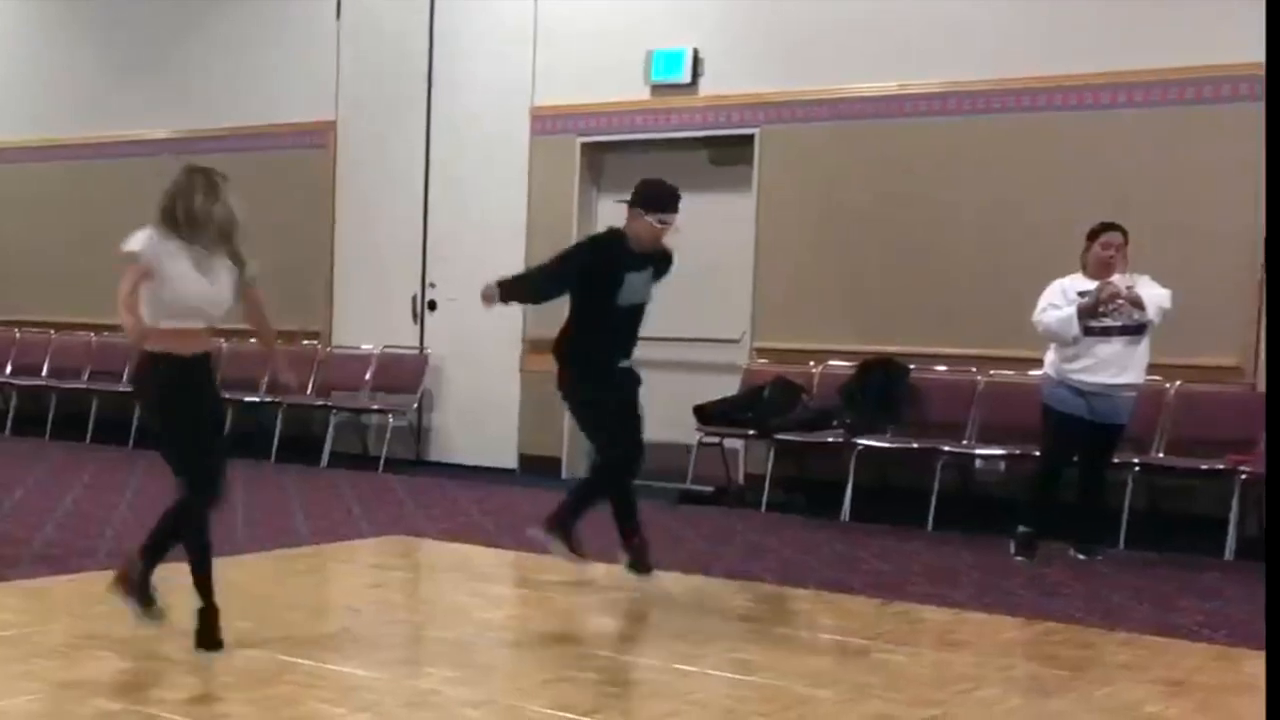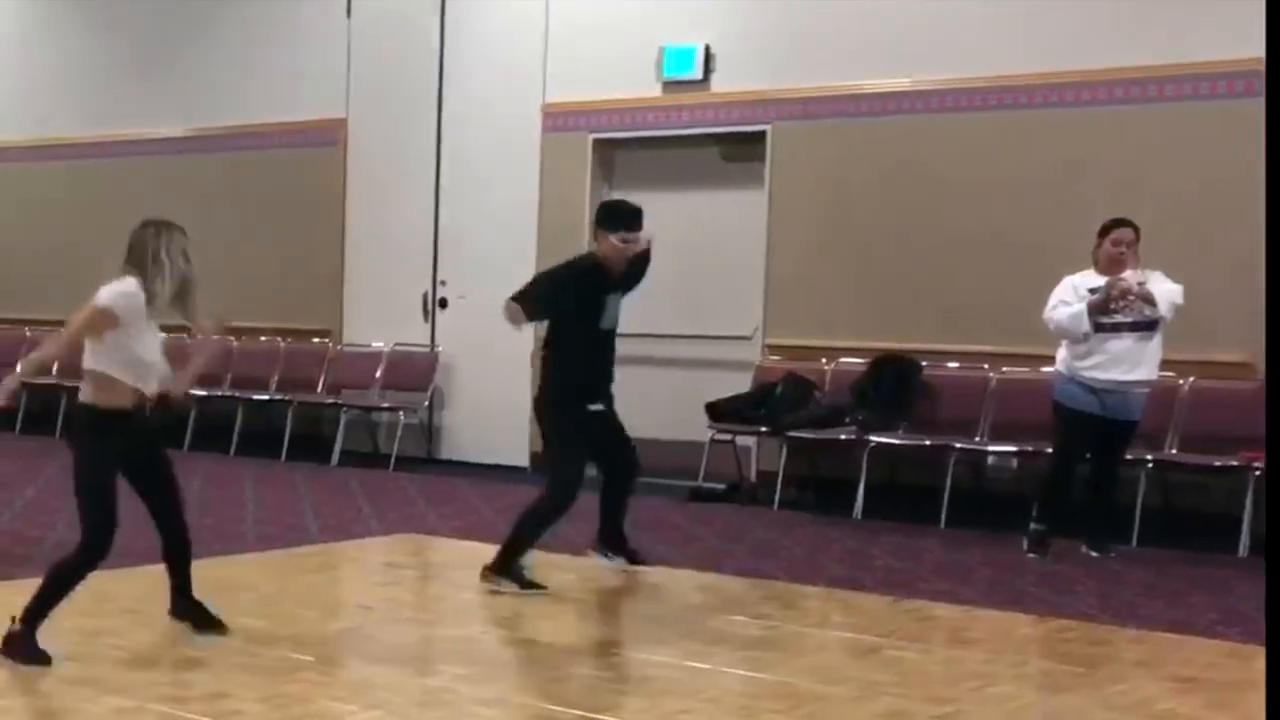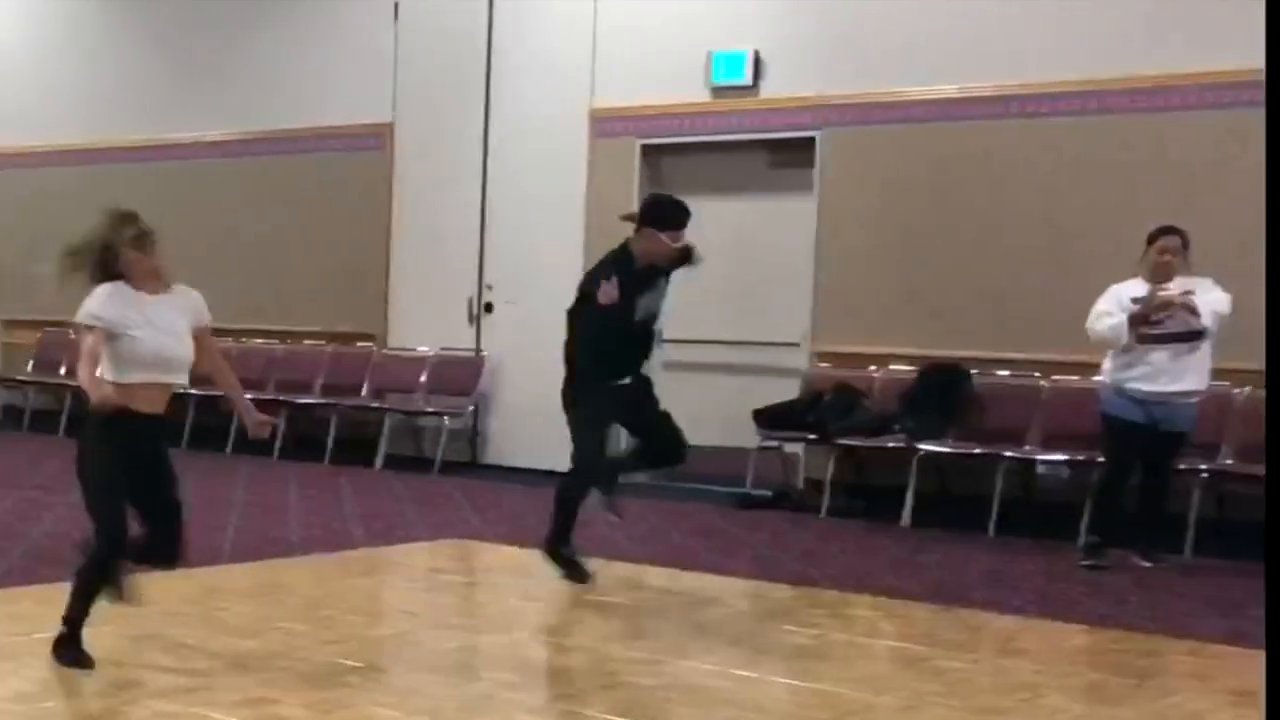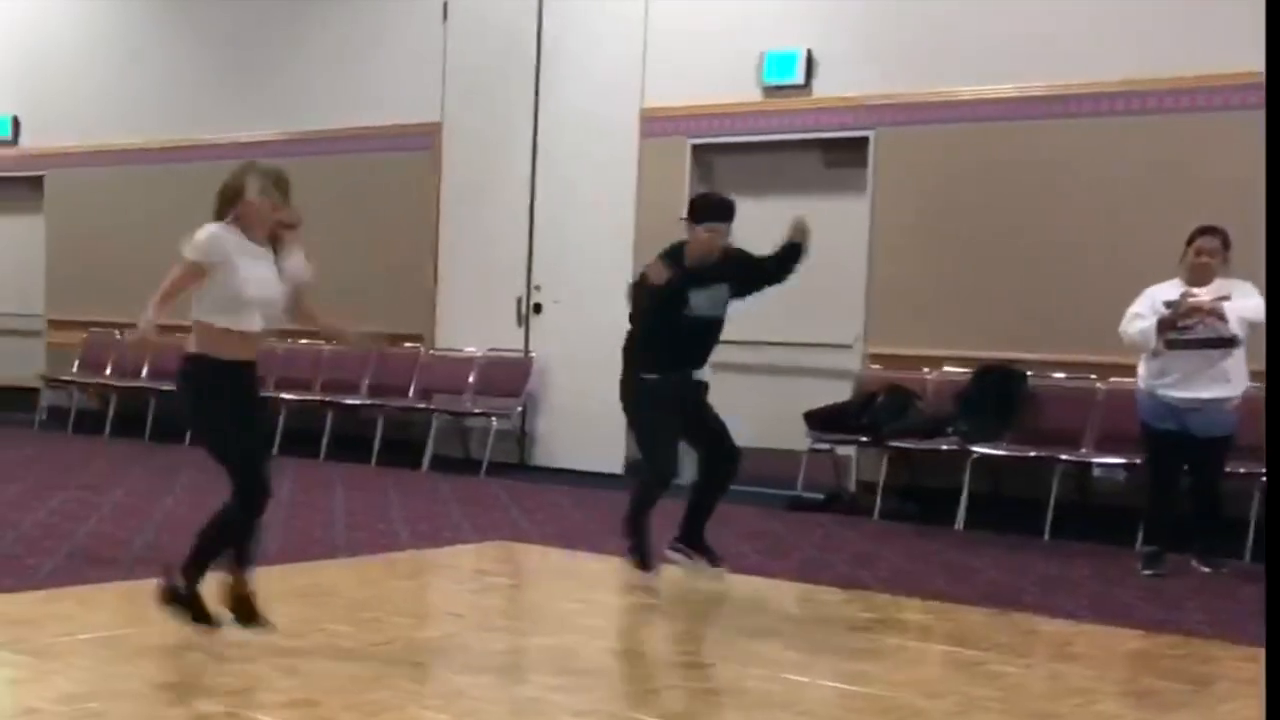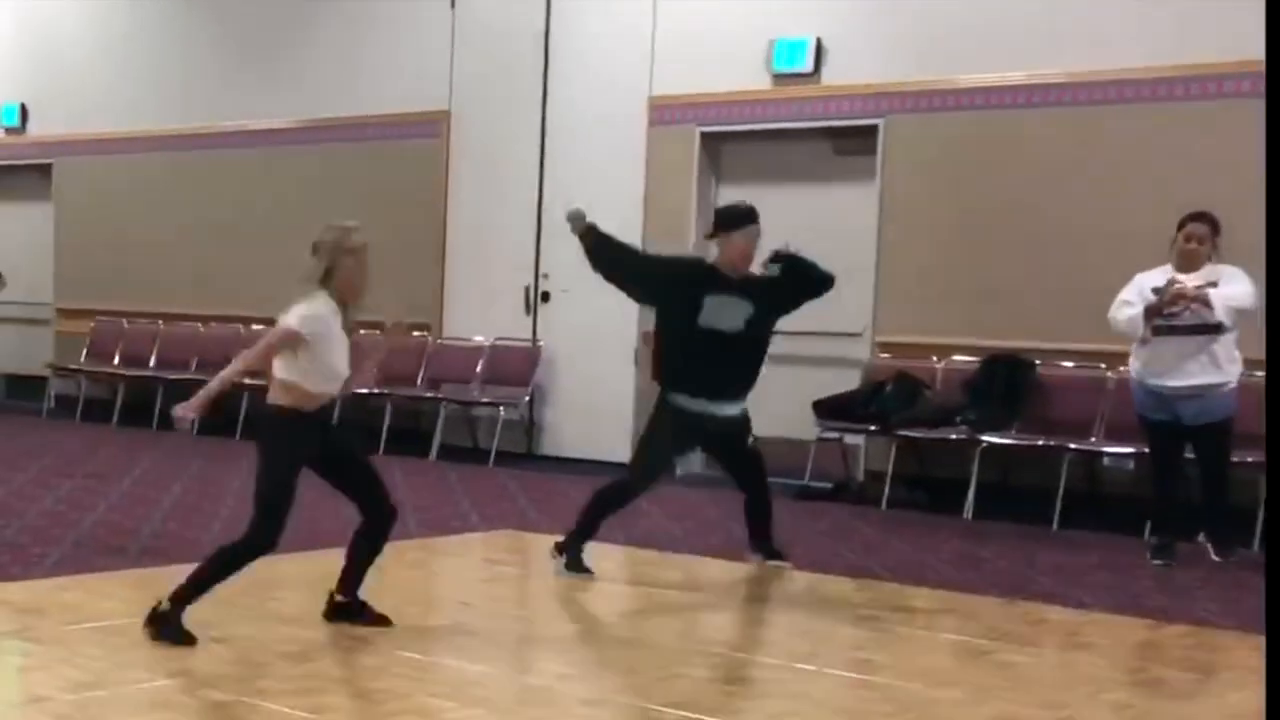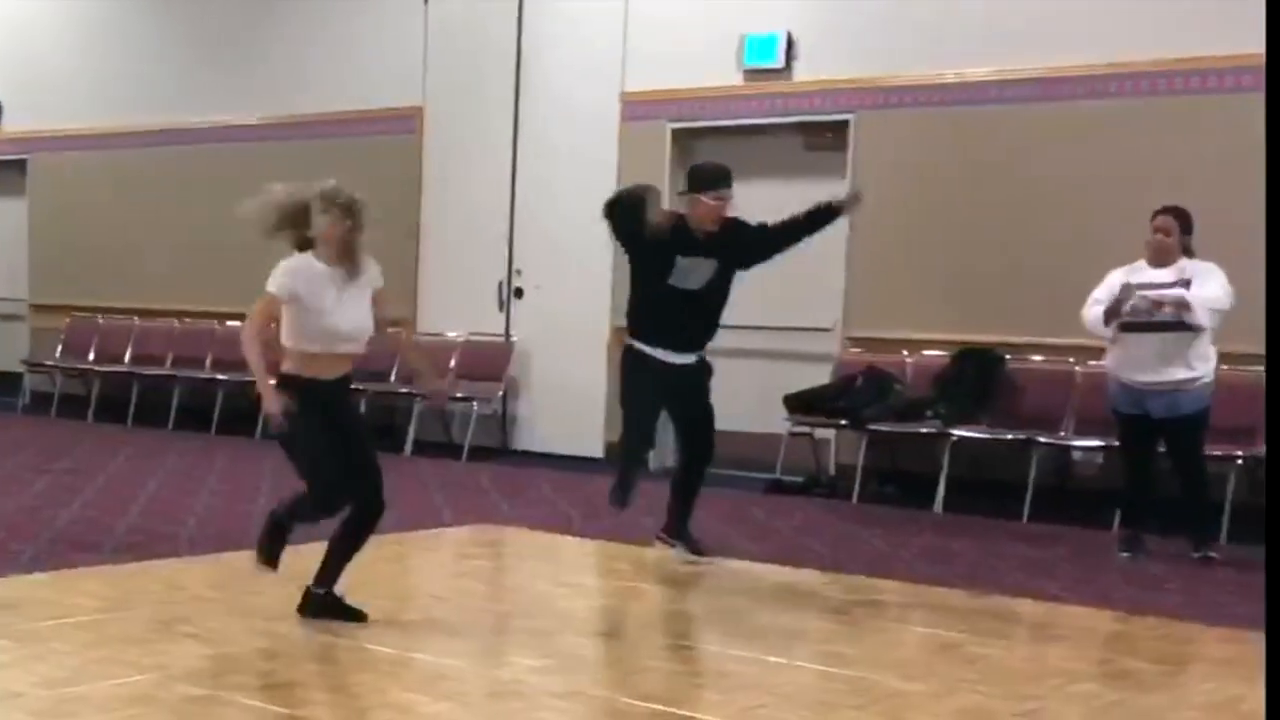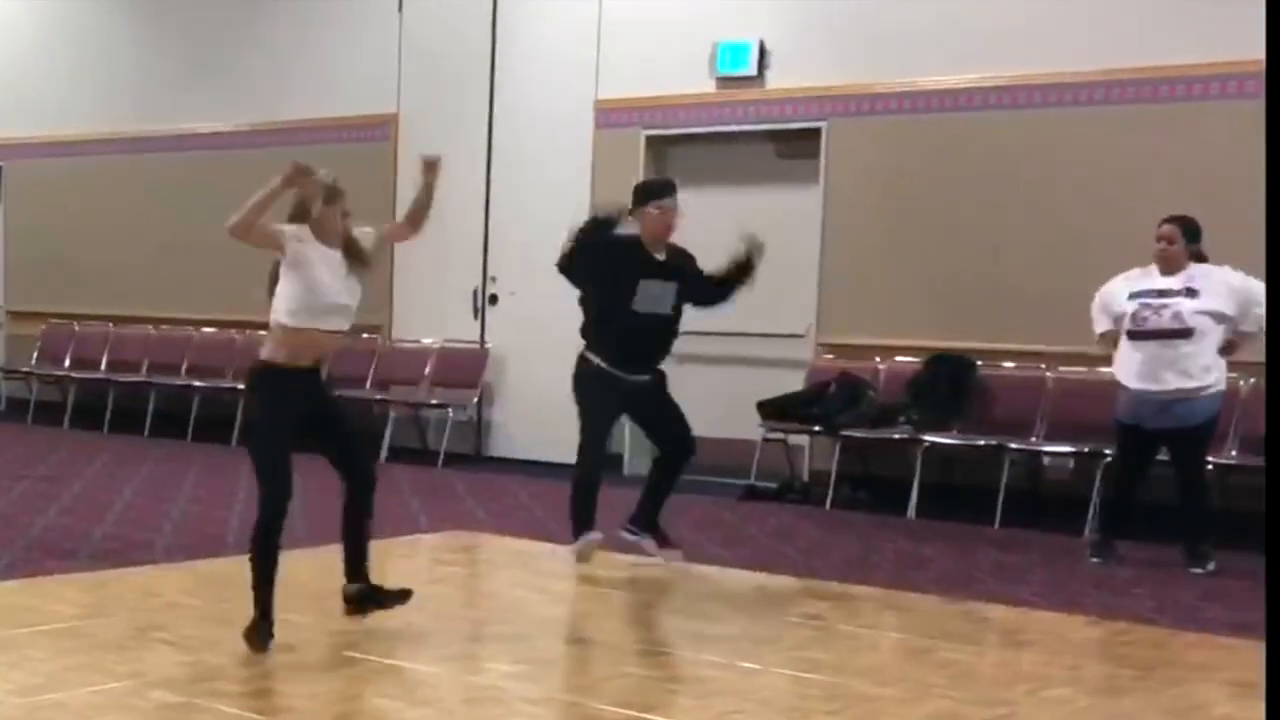
dt=0.4s
person 1, frame 1
left shoulder: (228, 254)
right shoulder: (153, 243)
left elbow: (254, 309)
right elbow: (125, 295)
left wrist: (278, 361)
right wrist: (137, 325)
left hip: (199, 375)
right hip: (159, 374)
left knee: (208, 490)
right knee: (199, 489)
left ankle: (140, 566)
right ankle: (205, 606)
person 1, frame 2
left shoulder: (151, 305)
right shoulder: (127, 294)
right elbow: (67, 338)
left wrist: (193, 366)
left hip: (135, 426)
right hip: (99, 427)
left knee: (174, 524)
right knee: (97, 541)
left ankle: (183, 602)
person 1, frame 3
left shoulder: (189, 301)
right shoulder: (107, 300)
left elbow: (212, 362)
right elbow: (88, 363)
left wrist: (248, 410)
right wrist: (95, 393)
left hip: (150, 436)
right hip: (106, 431)
left knee: (167, 544)
right knee: (114, 539)
left ankle: (105, 557)
right ankle: (68, 634)
person 1, frame 4
left shoulder: (285, 255)
right shoulder: (215, 238)
left elbow: (303, 314)
right elbow: (168, 290)
left wrist: (347, 338)
right wrist: (148, 320)
left hip: (244, 378)
right hip: (205, 375)
left knee: (249, 491)
right knee: (254, 488)
left ankle: (185, 582)
right ankle: (230, 587)
person 1, frame 5
left shoulder: (336, 313)
right shoulder: (316, 312)
right elbow: (252, 359)
left wrist: (366, 369)
right wrist: (199, 402)
left hip: (318, 427)
right hip: (286, 428)
left knee: (381, 511)
right knee: (262, 537)
left ankle: (344, 600)
right ankle: (168, 611)
person 1, frame 6
left shoulder: (365, 268)
right shoulder: (295, 271)
left elbow: (384, 323)
right elbow: (252, 333)
right wrist: (267, 390)
left hip: (339, 397)
right hip: (302, 398)
left knee: (372, 502)
right knee: (331, 494)
left ankle: (320, 593)
right ankle: (280, 521)
person 1, frame 7
left shoulder: (354, 244)
right shoulder: (297, 242)
left elbow: (410, 227)
right elbow: (239, 227)
left wrist: (429, 183)
right wrist: (284, 184)
left hip: (310, 384)
right hip: (274, 383)
left knee: (361, 477)
right knee: (275, 499)
left ankle: (359, 587)
right ankle: (262, 616)
person 2, frame 1
left shoulder: (652, 255)
right shoulder: (596, 251)
right elbow: (549, 277)
right wrist: (505, 289)
left hip: (616, 370)
right hip: (585, 373)
left knee: (627, 454)
right knee: (620, 453)
left ankle: (560, 524)
right ankle: (632, 539)
person 2, frame 2
left shoulder: (614, 271)
right shoulder: (577, 275)
right elbow: (540, 292)
left wrist: (643, 256)
right wrist: (519, 306)
left hip: (594, 399)
right hip: (564, 402)
left knee: (623, 467)
right knee: (563, 490)
left ankle: (610, 540)
right ankle: (502, 565)
person 2, frame 3
left shoulder: (656, 263)
right shoulder: (612, 273)
right elbow: (580, 328)
right wrist: (603, 307)
left hip: (627, 379)
right hip: (590, 383)
left knee: (671, 448)
right knee: (587, 466)
left ankle: (608, 472)
right ankle: (560, 546)
person 2, frame 4
left shoulder: (730, 265)
right shoulder: (665, 268)
left elbow: (771, 272)
right elbow: (642, 320)
left wrist: (796, 242)
right wrist: (655, 288)
left hip: (683, 383)
right hip: (646, 385)
left knee: (723, 456)
right knee: (660, 468)
left ankle: (689, 539)
right ankle: (636, 538)
person 2, frame 5
left shoulder: (766, 292)
right shoulder: (684, 279)
left elbow: (820, 282)
right elbow: (625, 263)
left wrist: (784, 259)
right wrist: (587, 231)
left hip: (728, 416)
right hip: (679, 410)
left knee: (754, 480)
right knee: (637, 480)
left ankle: (762, 544)
right ankle: (571, 545)
person 2, frame 6
left shoulder: (732, 237)
right shoulder: (662, 231)
left elbow: (784, 232)
right elbow: (616, 210)
left wrist: (835, 208)
right wrist: (646, 204)
left hip: (689, 364)
right hip: (645, 361)
left knee: (698, 450)
right knee: (637, 442)
left ankle: (675, 529)
right ankle: (625, 482)
person 2, frame 7
left shoulder: (680, 263)
right shoulder: (616, 252)
left elbow: (707, 295)
right elbow: (572, 265)
left wrist: (745, 265)
right wrist: (603, 227)
left hip: (644, 377)
right hip: (600, 374)
left knee: (679, 445)
right knee: (594, 454)
left ankle: (643, 523)
right ankle: (584, 532)
person 3, frame 1
left shoulder: (1138, 284)
right shoulder: (1065, 287)
left elbow: (1161, 302)
right elbow: (1045, 323)
left wrist: (1129, 297)
right wrist: (1088, 306)
left hip: (1117, 396)
right hip: (1068, 391)
left knee: (1095, 470)
right knee: (1053, 463)
left ankle: (1085, 539)
right ankle: (1028, 530)
person 3, frame 2
left shoulder: (1150, 279)
right shoulder: (1075, 283)
left elbow: (1172, 297)
right elbow: (1056, 320)
left wrist: (1139, 293)
right wrist: (1097, 303)
left hip: (1128, 393)
right hip: (1079, 387)
left knee: (1107, 467)
right knee: (1065, 459)
left ankle: (1096, 536)
right ankle: (1041, 527)
person 3, frame 3
left shoulder: (1199, 287)
right shoulder: (1121, 292)
left elbow: (1220, 306)
right elbow: (1099, 330)
left wrist: (1181, 302)
right wrist: (1138, 314)
left hip: (1177, 402)
right hip: (1126, 398)
left knee: (1158, 477)
right knee: (1117, 469)
left ankle: (1145, 544)
right ankle: (1097, 541)
person 3, frame 4
left shoulder: (1238, 291)
right shoulder: (1157, 294)
left elbow: (1253, 312)
right elbow: (1132, 332)
left wrist: (1211, 308)
right wrist: (1171, 318)
left hip: (1216, 407)
right hip: (1163, 404)
left knee: (1208, 482)
right knee: (1162, 481)
left ankle: (1203, 550)
right ankle: (1153, 549)
person 3, frame 5
left shoulder: (1228, 276)
right shoulder: (1147, 280)
left elbow: (1240, 299)
right elbow: (1120, 318)
left wrist: (1195, 295)
right wrist: (1158, 306)
left hip: (1212, 394)
right hip: (1157, 393)
left knee: (1215, 469)
right knee: (1165, 470)
left ankle: (1217, 536)
right ankle: (1163, 539)
person 3, frame 6
left shoulder: (1202, 272)
right shoulder: (1122, 276)
left elbow: (1216, 300)
right elbow: (1093, 313)
left wrist: (1174, 301)
right wrist: (1114, 309)
left hip: (1185, 390)
right hip: (1131, 389)
left knee: (1190, 466)
right knee: (1136, 465)
left ankle: (1201, 538)
right ankle: (1132, 531)
person 3, frame 7
left shoulder: (1217, 281)
right shoulder: (1131, 281)
left elbow: (1259, 300)
right elbow: (1101, 304)
left wrist: (1237, 339)
right wrist: (1109, 338)
left hip: (1194, 399)
right hip: (1137, 399)
left knee: (1191, 477)
right knee: (1125, 472)
left ankle: (1198, 548)
right ankle: (1105, 538)
